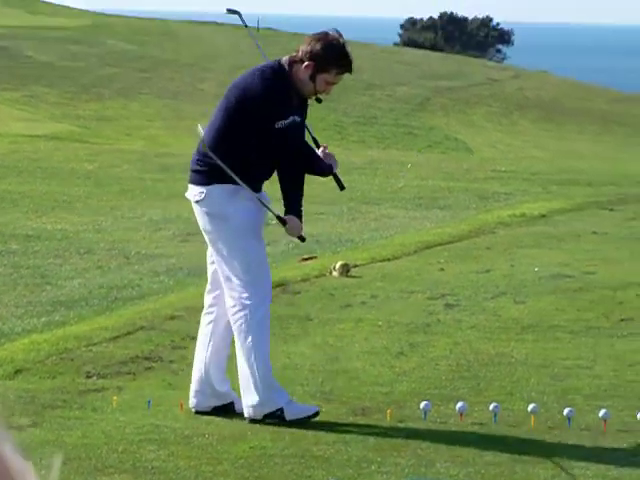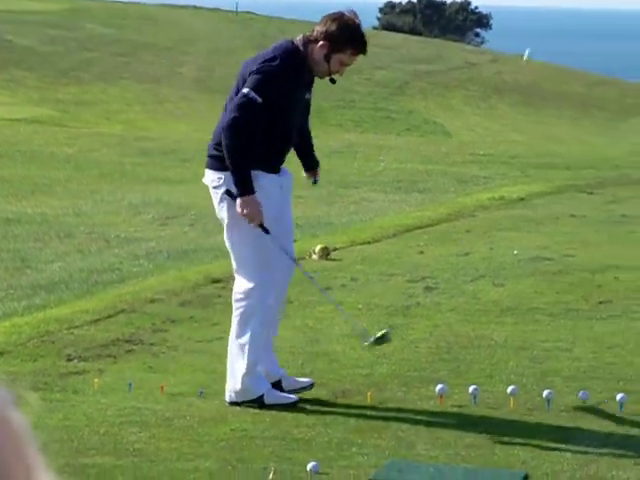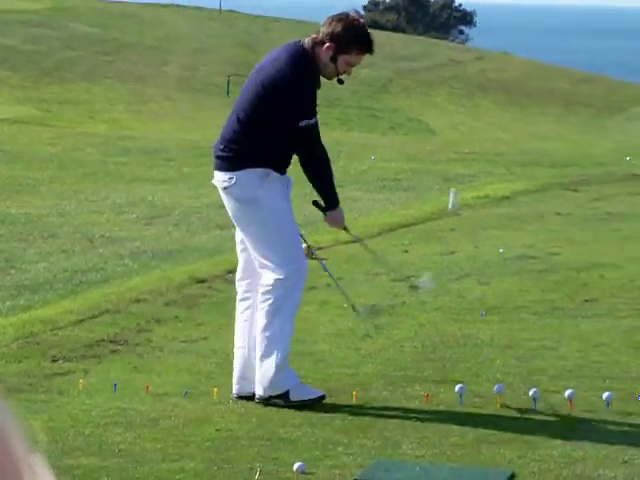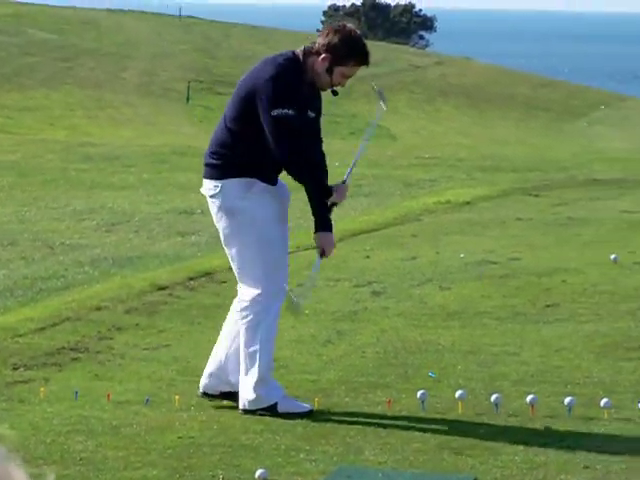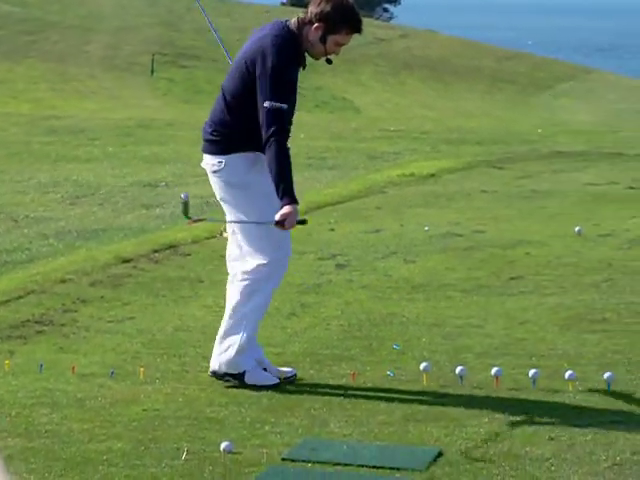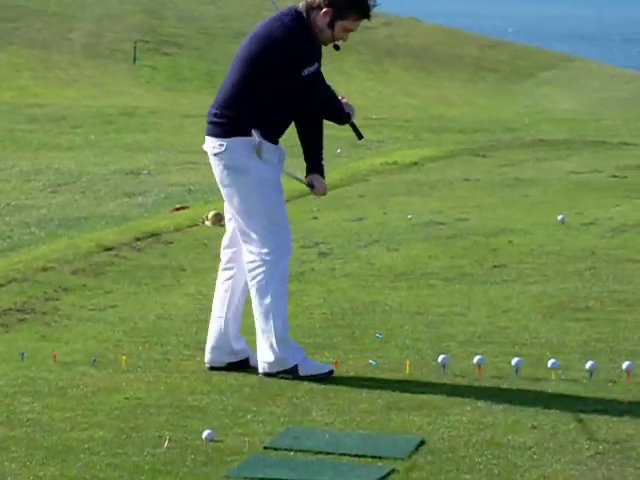
dt=0.5s
person 1, frame 1
left shoulder: (294, 96)
right shoulder: (264, 87)
left elbow: (291, 159)
right elbow: (297, 153)
left wrist: (294, 213)
right wrist: (327, 165)
left hip: (242, 192)
right hip: (220, 191)
left knee: (225, 293)
right knee: (251, 291)
left ankle: (208, 393)
right ankle: (262, 400)
person 1, frame 2
left shoulder: (303, 72)
right shoulder: (275, 67)
right elbow: (235, 127)
left wrist: (310, 164)
right wrist: (244, 192)
left hip: (270, 175)
right hip: (239, 179)
left knee: (279, 270)
right knee: (258, 278)
left ankle: (263, 369)
right ankle: (245, 385)
person 1, frame 3
left shoulder: (298, 65)
right shoulder: (293, 75)
right elbow: (310, 148)
right wrist: (331, 204)
left hip: (256, 174)
right hip: (248, 176)
left knee: (258, 275)
right knee: (286, 270)
left ankle: (251, 378)
right ankle: (273, 380)
person 1, frame 4
left shoulder: (309, 89)
right shoulder: (276, 79)
left elbow: (310, 152)
right elbow: (288, 151)
left wrist: (322, 225)
right wrist: (326, 192)
left hip: (262, 185)
right hip: (236, 185)
left knee: (260, 283)
right knee: (264, 285)
left ankle: (221, 378)
right ankle: (258, 393)
person 1, frame 5
left shoulder: (281, 35)
right shoulder: (278, 56)
right elbow: (274, 131)
right wrist: (287, 199)
left hip: (243, 154)
right hip: (236, 158)
left knee: (250, 256)
right knee: (269, 256)
left ankle: (245, 356)
right ankle: (229, 357)
person 1, frame 6
left shoulder: (302, 35)
right shoulder: (287, 35)
left elbow: (307, 105)
right elbow: (319, 97)
left wrist: (315, 168)
right wrist: (345, 113)
left hip: (250, 143)
right hip: (240, 144)
left knee: (242, 247)
right knee: (270, 246)
left ankle: (223, 348)
right ankle: (277, 355)
